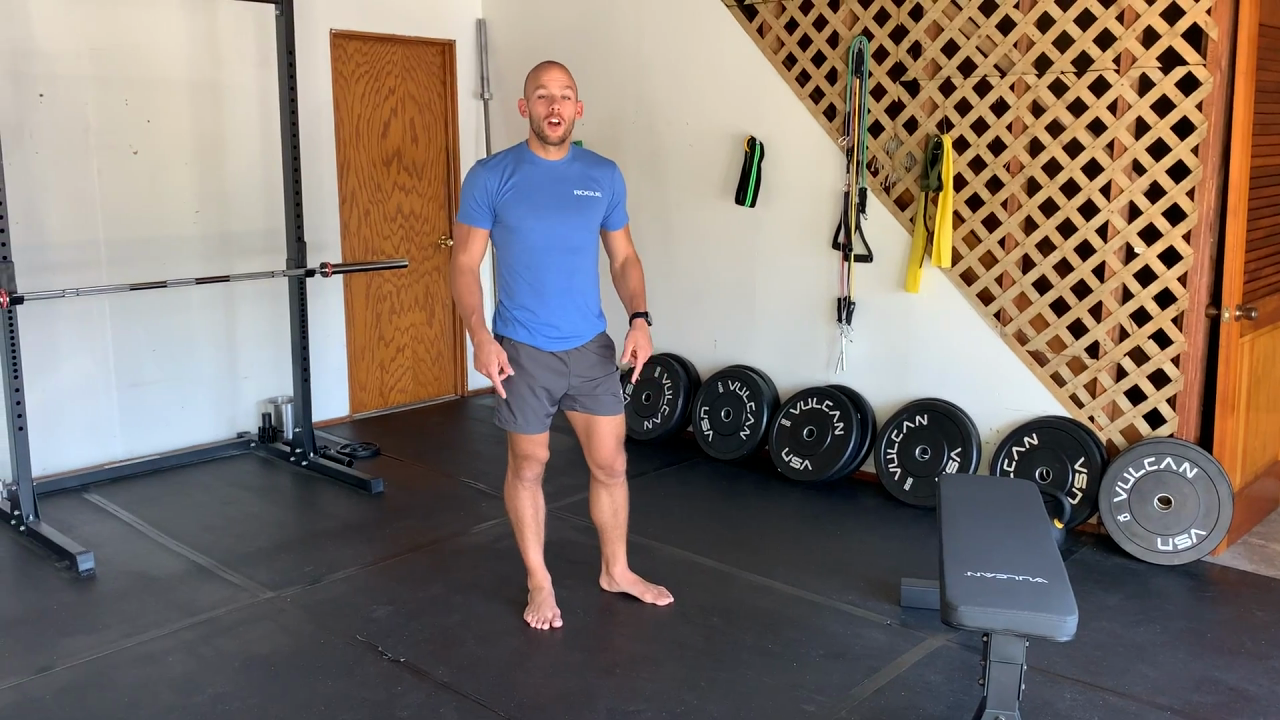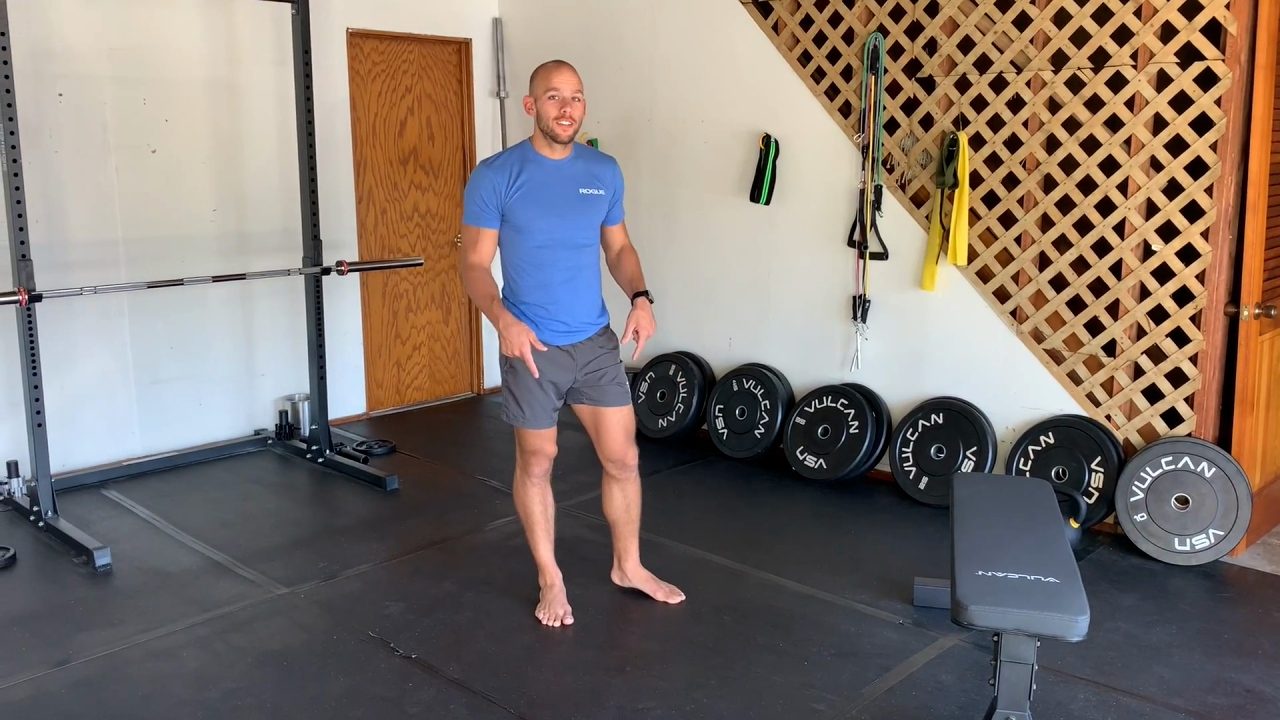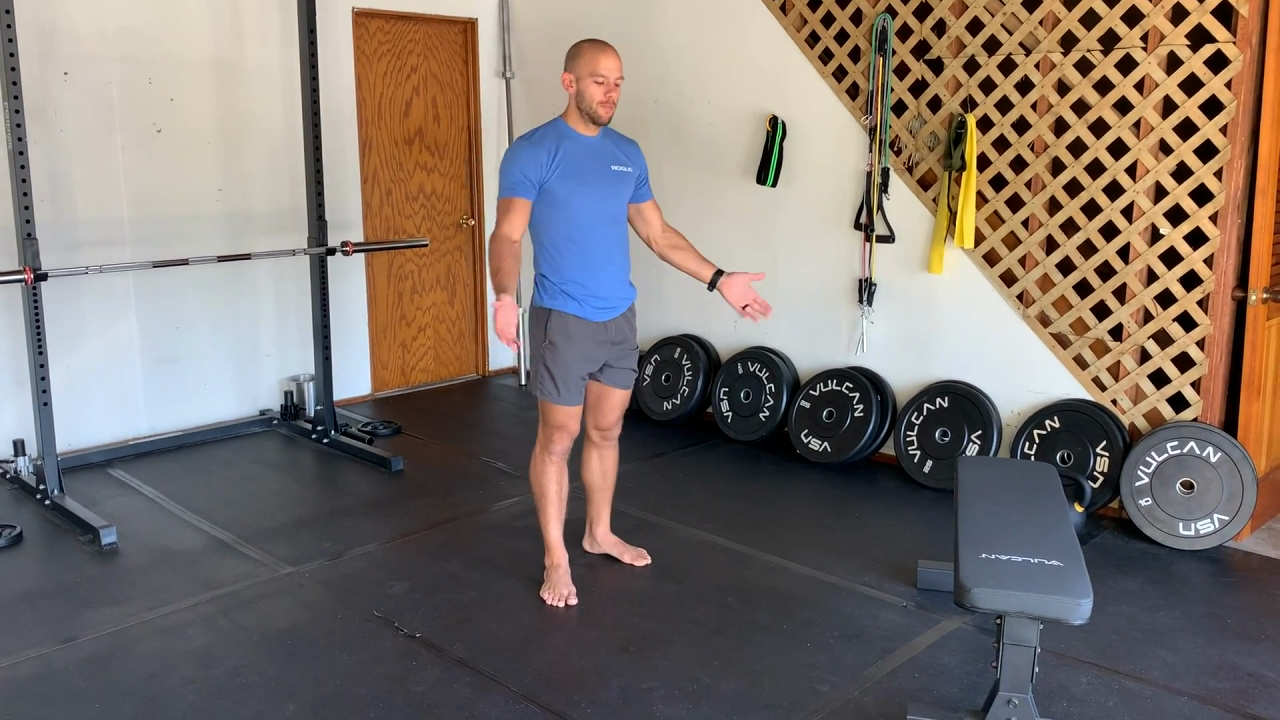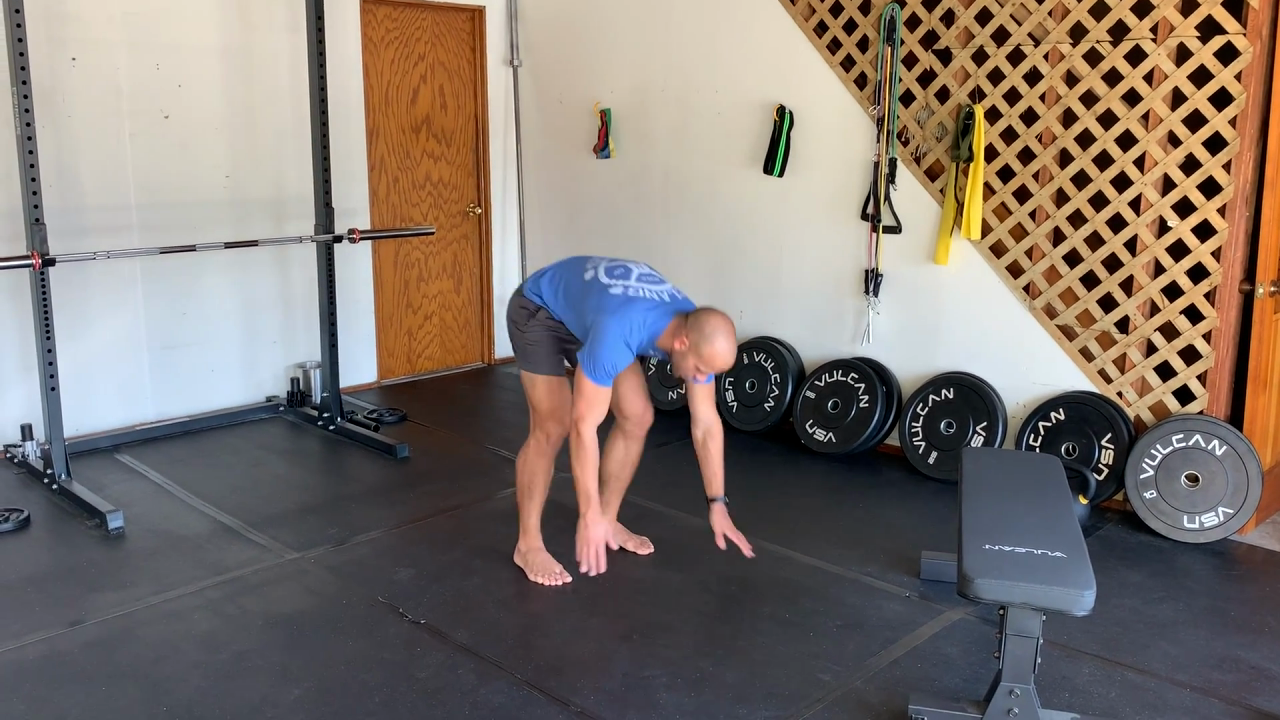
dt=1s
person 1, frame 1
left shoulder: (604, 175)
right shoulder: (491, 176)
left elbow: (623, 256)
right elbow: (465, 263)
left wrist: (639, 320)
right wrist: (480, 337)
left hip: (591, 346)
right hip: (523, 350)
left knee: (611, 465)
right knee: (527, 468)
left ankle: (616, 569)
right ankle: (539, 582)
person 1, frame 2
left shoulder: (604, 170)
right shoulder: (495, 175)
right elbow: (474, 262)
left wrist: (640, 298)
right wrist: (503, 318)
left hip: (596, 341)
right hip: (533, 346)
left knee: (623, 459)
right knee: (536, 464)
left ankle: (628, 565)
right ankle: (550, 579)
person 1, frame 3
left shoulder: (628, 153)
right shoulder: (532, 152)
left elbow: (657, 233)
right elbow: (508, 235)
left wrist: (719, 279)
right wrist: (505, 296)
left hip: (620, 318)
right hip: (564, 320)
left knee: (606, 433)
right knee: (558, 439)
left ankle: (600, 533)
right ankle: (556, 558)
person 1, frame 4
left shoulder: (694, 328)
right shoulder: (617, 334)
left elbow: (706, 424)
right elbow: (584, 426)
left wrist: (717, 504)
right wrist: (589, 514)
left hip: (586, 310)
right hip: (539, 308)
left knee: (638, 416)
right knee: (554, 425)
left ankle: (609, 521)
right ankle: (528, 544)
